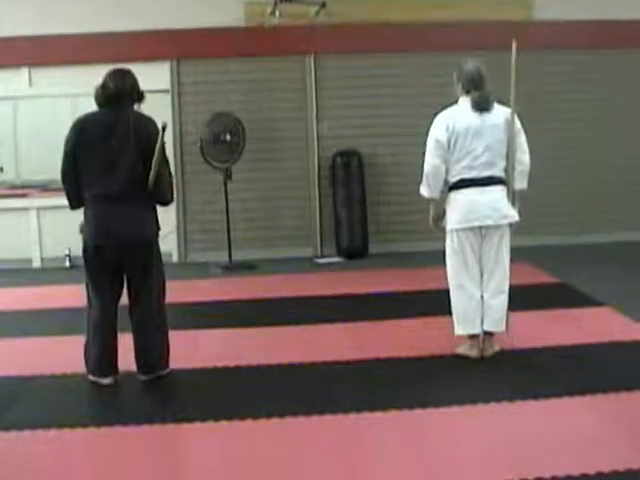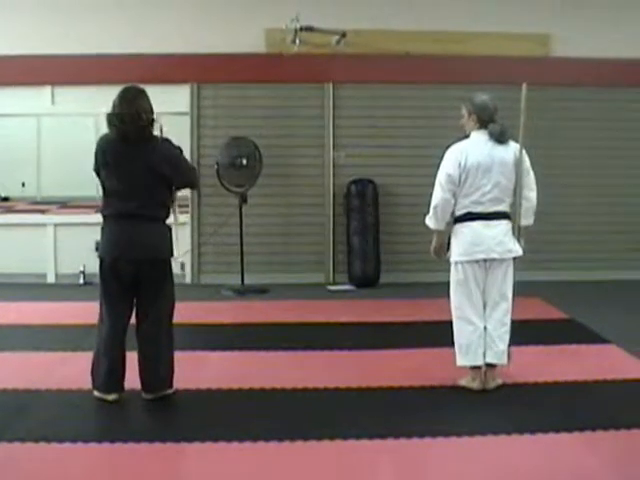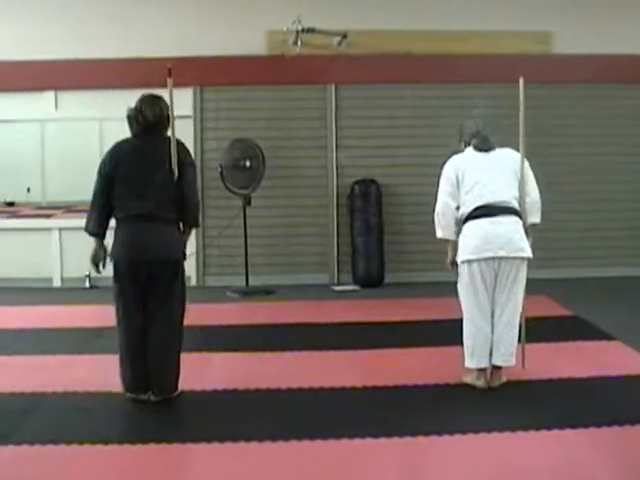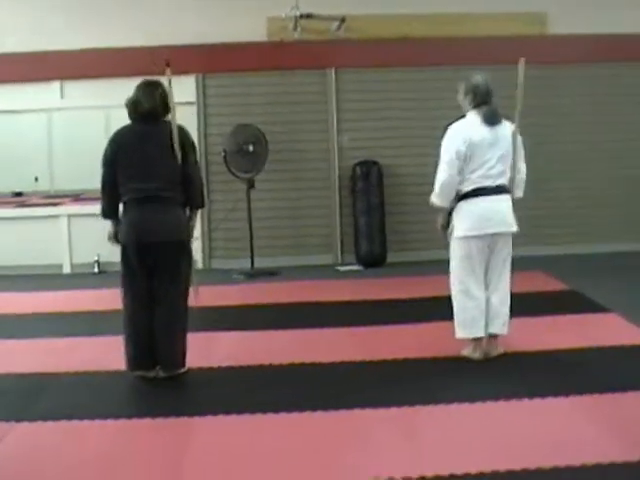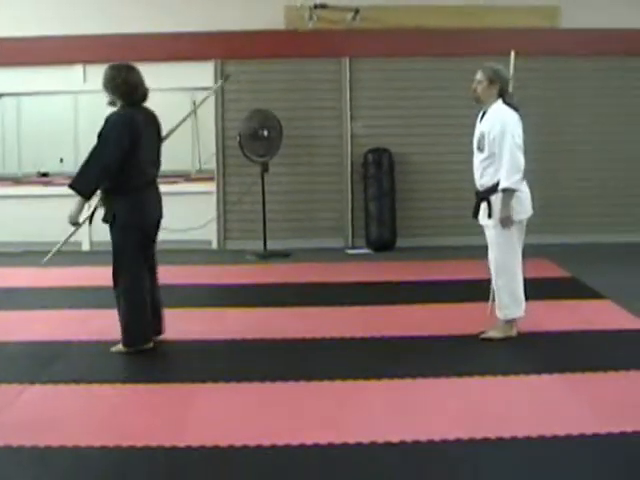
dt=1s
person 1, frame 1
left shoulder: (81, 127)
right shoulder: (144, 125)
left elbow: (68, 177)
right wrist: (162, 197)
left hip: (98, 222)
right hip: (138, 222)
left knee: (101, 299)
right knee: (147, 298)
left ankle: (101, 368)
right ankle: (152, 365)
person 1, frame 2
left shoulder: (105, 146)
right shoulder: (161, 149)
right elbow: (190, 179)
left hip: (115, 239)
right hip: (152, 240)
left knee: (112, 315)
right knee: (155, 316)
left ankle: (107, 385)
right ankle: (156, 384)
person 1, frame 3
left shoulder: (118, 152)
right shoulder: (177, 151)
left elbow: (101, 199)
right elbow: (190, 200)
left wrist: (98, 242)
right wrist: (184, 236)
left hip: (128, 241)
right hip: (166, 241)
left knee: (130, 317)
right knee: (165, 317)
left ankle: (137, 385)
right ankle: (163, 387)
person 1, frame 4
left shoulder: (120, 138)
right shoulder: (178, 135)
left elbow: (108, 184)
right elbow: (193, 181)
left wrist: (114, 222)
right wrist: (191, 217)
left hip: (134, 223)
right hip: (172, 222)
left knee: (136, 296)
right knee: (171, 295)
left ankle: (142, 363)
right ankle: (171, 363)
person 1, frame 5
left shoulder: (119, 121)
right shoulder: (149, 118)
left elbow: (102, 162)
left wrist: (80, 202)
left hip: (129, 205)
right hip: (149, 201)
left knee: (129, 271)
right knee: (144, 266)
left ankle: (138, 337)
right ankle: (151, 327)
person 2, frame 1
left shoulder: (447, 119)
right shoulder: (506, 115)
left elbow: (434, 166)
right elbow: (521, 159)
left wrist: (435, 205)
right wrist: (514, 196)
left hip: (463, 202)
right hip: (496, 200)
left knee: (464, 274)
right knee: (496, 271)
left ankle: (472, 341)
right ankle: (490, 339)
person 2, frame 2
left shoulder: (459, 151)
right shoulder: (514, 151)
left elbow: (443, 198)
right elbow: (528, 196)
left wrist: (439, 235)
right wrist: (519, 230)
left hip: (468, 235)
right hip: (501, 233)
left knee: (468, 306)
right knee: (499, 304)
left ankle: (474, 373)
right ankle: (491, 372)
person 2, frame 3
left shoulder: (456, 162)
right shoulder: (513, 156)
left elbow: (445, 207)
right elbow: (532, 198)
left wrist: (451, 247)
right wrist: (528, 234)
left hip: (476, 234)
right hip: (511, 231)
left knee: (476, 307)
right knee: (508, 305)
left ankle: (479, 371)
right ankle: (498, 370)
person 2, frame 4
left shoulder: (459, 130)
right shoulder: (508, 129)
left elbow: (447, 177)
right elbow: (519, 171)
left wrist: (443, 212)
left hip: (471, 211)
right hip: (501, 208)
left knee: (467, 280)
right knee: (498, 277)
left ankle: (475, 342)
right ankle: (493, 341)
person 2, frame 5
left shoulder: (504, 118)
right shoulder: (486, 116)
left elbow: (512, 164)
left wrist: (506, 204)
left hip: (505, 199)
right hip: (494, 198)
left knee: (504, 261)
right knee: (502, 261)
left ankle: (508, 323)
right ankle: (509, 317)
